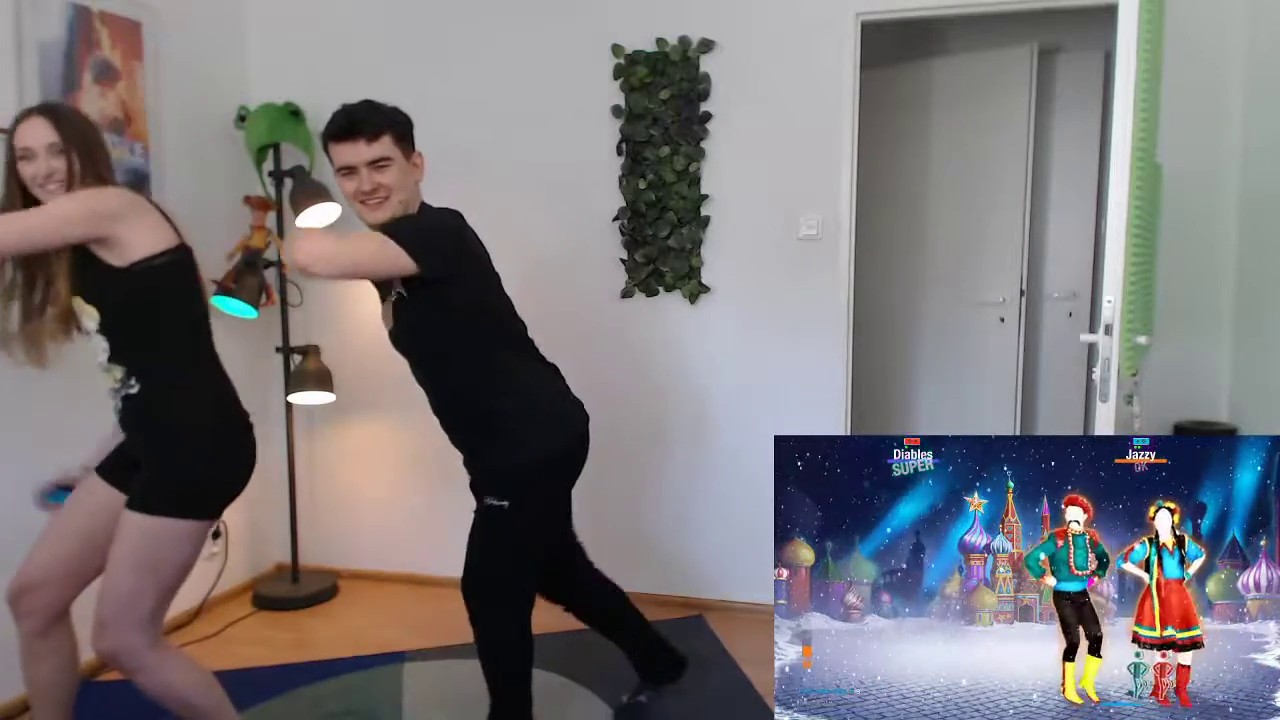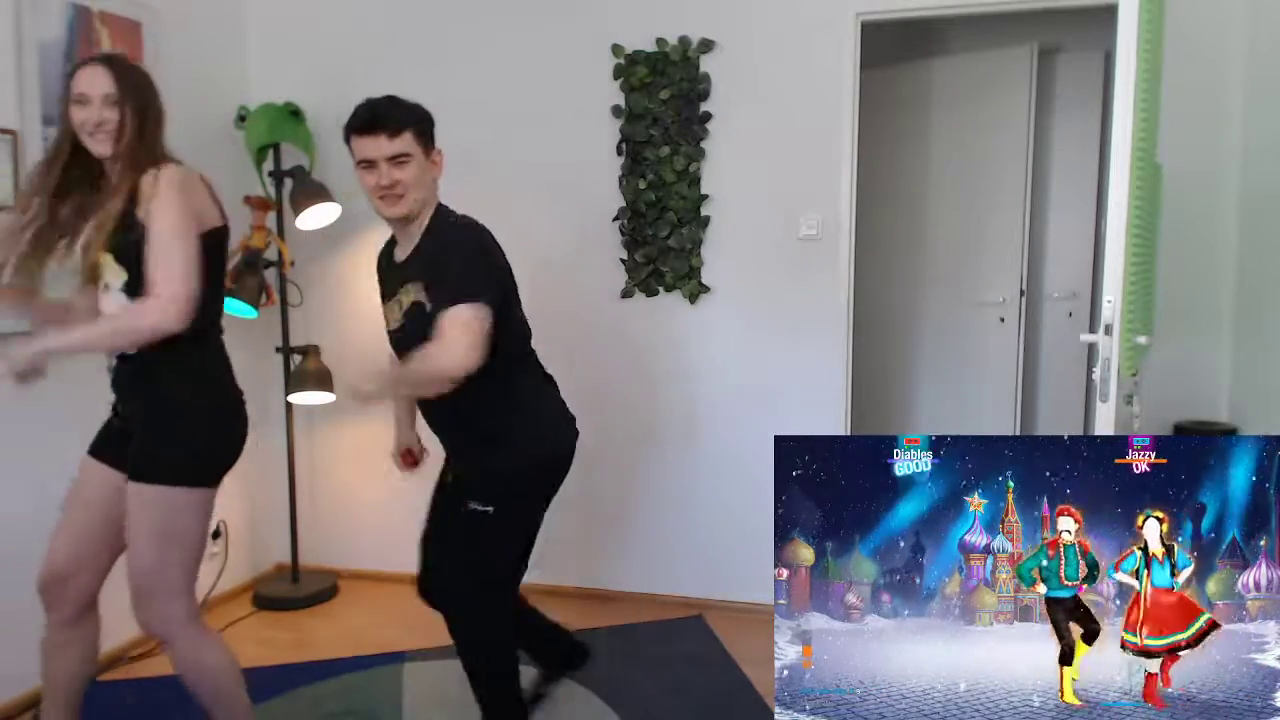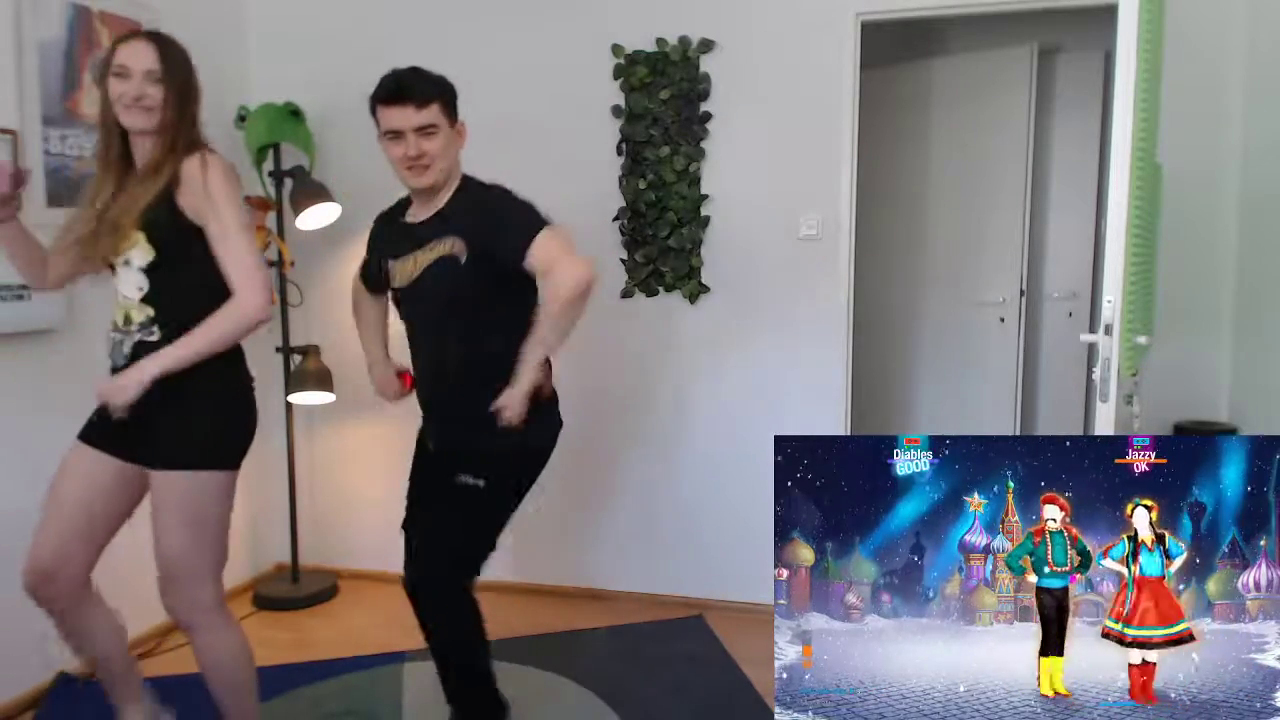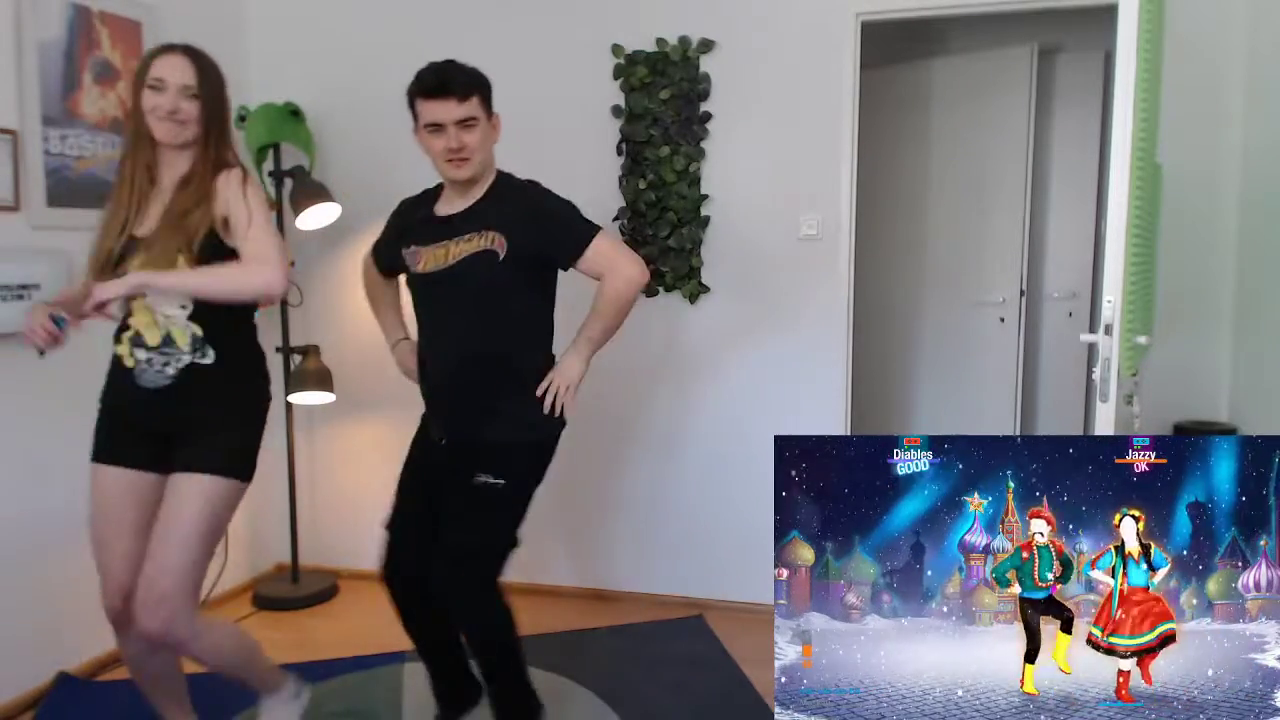
dt=0.2s
person 1, frame 1
left shoulder: (109, 209)
right shoulder: (90, 245)
right wrist: (95, 465)
left hip: (196, 441)
right hip: (152, 440)
left knee: (124, 637)
person 1, frame 2
left shoulder: (167, 183)
right shoulder: (106, 204)
left elbow: (167, 312)
right elbow: (92, 318)
left hip: (189, 411)
right hip: (138, 414)
left knee: (164, 615)
right knee: (62, 584)
person 1, frame 3
left shoulder: (199, 171)
right shoulder: (116, 182)
left elbow: (254, 300)
left wrist: (147, 369)
left hip: (201, 401)
right hip: (129, 401)
left knee: (193, 602)
person 1, frame 4
left shoulder: (231, 185)
right shoulder: (130, 192)
left elbow: (271, 278)
right elbow: (98, 288)
left wrist: (147, 282)
right wrist: (50, 311)
left hip: (217, 410)
right hip: (130, 408)
left knee: (161, 611)
right knee: (121, 603)
person 2, frame 1
left shoulder: (437, 233)
right shoulder: (393, 249)
left elbow: (312, 254)
left wrist: (307, 241)
left hip: (536, 441)
right hip: (499, 446)
left knee: (491, 589)
right knee: (557, 571)
right ankle: (657, 661)
person 2, frame 2
left shoulder: (461, 246)
right shoulder: (392, 258)
left elbow: (454, 358)
left wrist: (386, 384)
right wrist: (405, 423)
left hip: (525, 447)
right hip: (475, 450)
left knee: (472, 594)
right knee: (439, 581)
right ankle: (557, 651)
person 2, frame 3
left shoulder: (491, 210)
right shoulder: (388, 230)
left elbow: (573, 274)
right elbow: (365, 292)
left wrist: (530, 367)
right wrist: (377, 358)
left hip: (505, 432)
right hip: (442, 433)
left knee: (432, 576)
right knee: (427, 574)
person 2, frame 4
left shoulder: (530, 208)
right shoulder: (410, 217)
left elbow: (628, 275)
right elbow: (376, 272)
left wrist: (576, 355)
right wrist: (399, 342)
left hip: (513, 434)
right hip: (441, 429)
left knee: (467, 581)
right knee: (405, 572)
person 3, frame 1
left shoulder: (1091, 538)
right shoulder: (1057, 538)
left elbow: (1104, 559)
right elbow: (1030, 559)
left wrist: (1096, 576)
right wrist: (1045, 577)
left hip: (1082, 594)
right hip: (1063, 595)
left knee: (1096, 636)
right knee: (1073, 640)
left ankle: (1088, 683)
right ankle: (1068, 688)
person 3, frame 2
left shoulder: (1082, 546)
right shoulder: (1049, 547)
left elbow: (1094, 567)
right elbow: (1023, 568)
left wrist: (1086, 583)
right wrist: (1036, 585)
left hip: (1073, 599)
right hip: (1054, 601)
left knee: (1094, 628)
right knee: (1067, 643)
left ankle: (1072, 662)
right ankle: (1066, 691)
person 3, frame 3
left shoulder: (1071, 535)
right shoulder: (1036, 536)
left elbow: (1086, 556)
right elbow: (1011, 559)
left wrist: (1078, 572)
right wrist: (1027, 575)
left hip: (1063, 591)
right hip: (1045, 591)
left knee: (1060, 637)
right knee: (1050, 635)
left ankle: (1057, 681)
right ankle: (1044, 680)
person 3, frame 4
left shoulder: (1056, 548)
right shoulder: (1023, 550)
left elbow: (1068, 566)
right elbow: (997, 571)
left wrist: (1059, 582)
right wrist: (1011, 586)
left hip: (1046, 598)
right hip: (1028, 601)
left knee: (1068, 616)
right knee: (1034, 643)
left ankle: (1059, 655)
right ankle: (1026, 683)
person 4, frame 1
left shoulder: (1182, 541)
right shoulder: (1147, 544)
left elbow: (1200, 555)
right elbow: (1124, 561)
left wrist: (1189, 574)
right wrist: (1145, 576)
left hip: (1179, 595)
right hip: (1158, 595)
left knee: (1187, 643)
right knee: (1165, 643)
left ankle: (1181, 688)
person 4, frame 2
left shoulder: (1172, 549)
right shoulder: (1138, 553)
left elbow: (1190, 563)
right elbow: (1115, 571)
left wrist: (1179, 581)
right wrist: (1136, 584)
left hip: (1171, 601)
right hip: (1150, 603)
left knee: (1188, 636)
right knee: (1154, 649)
left ankle: (1166, 663)
right ankle: (1150, 693)
person 4, frame 3
left shoulder: (1163, 538)
right shoulder: (1128, 541)
left elbow: (1182, 553)
right elbow: (1103, 558)
left wrist: (1170, 571)
right wrist: (1125, 571)
left hip: (1159, 593)
right hip: (1137, 593)
left knee: (1159, 639)
right knee: (1137, 641)
left ankle: (1146, 684)
right ankle: (1136, 687)
person 4, frame 4
left shoulder: (1149, 549)
right shoulder: (1114, 552)
left elbow: (1166, 563)
right elbow: (1091, 569)
left wrist: (1154, 581)
right wrist: (1112, 582)
left hip: (1144, 600)
right hip: (1124, 601)
left knee: (1161, 634)
right knee: (1127, 647)
left ankle: (1143, 664)
right ankle: (1121, 689)
